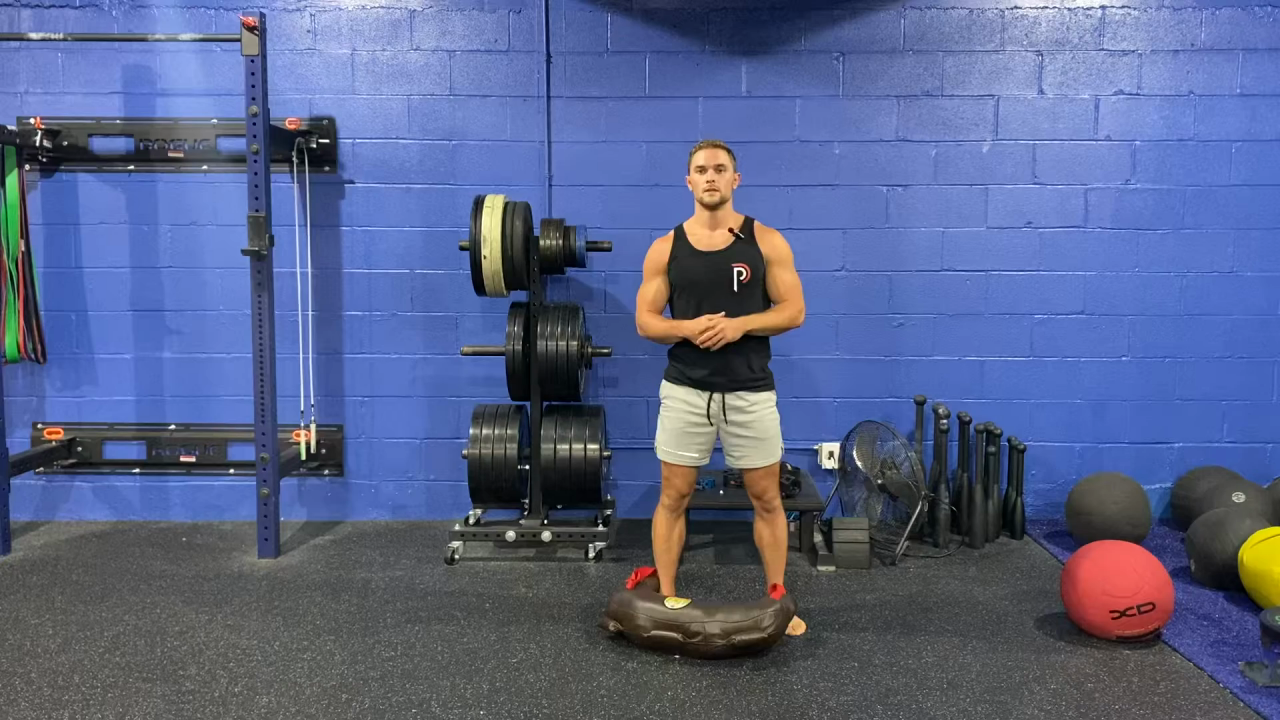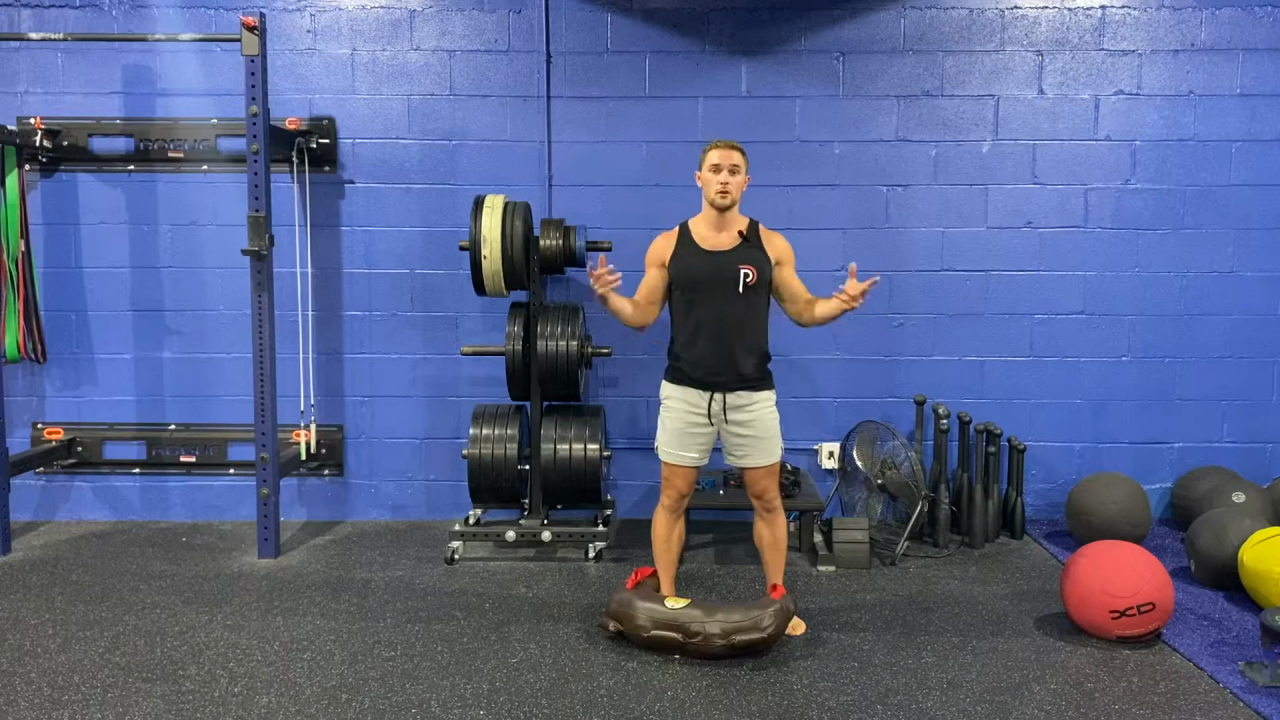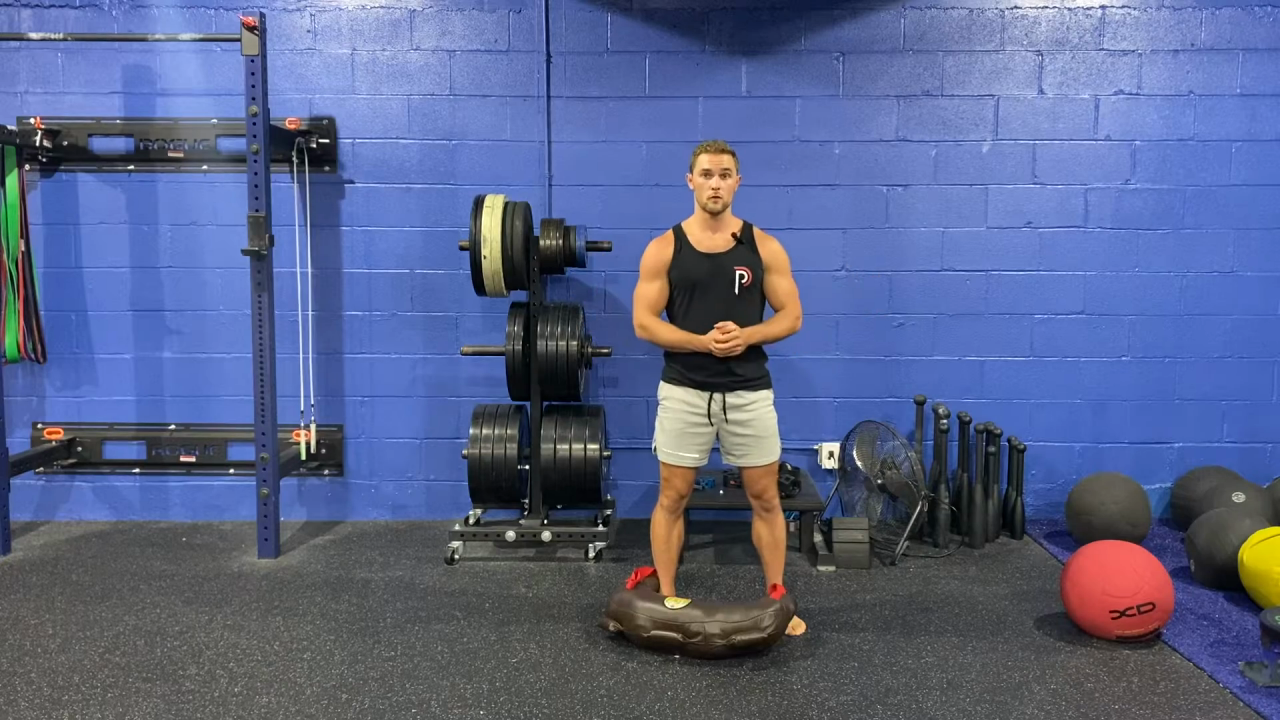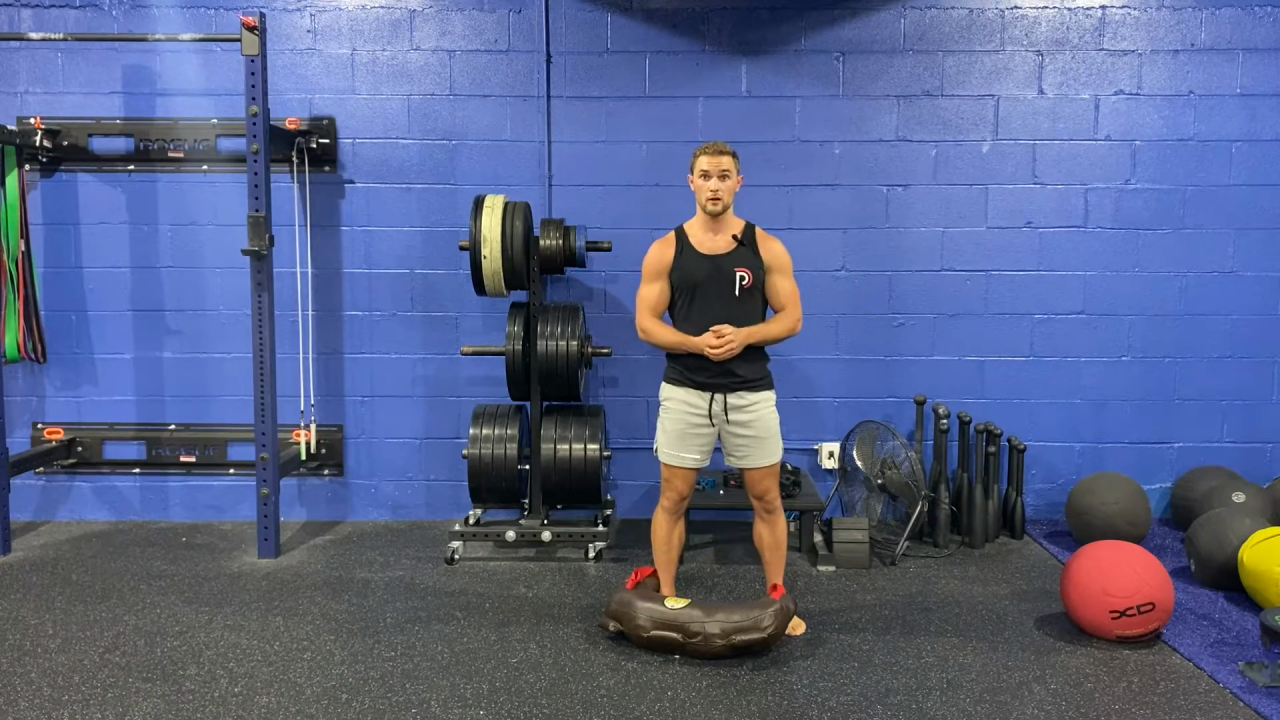
dt=0.5s
person 1, frame 1
left shoulder: (767, 241)
right shoulder: (665, 248)
left elbow: (794, 311)
right elbow: (645, 321)
left wrist: (739, 325)
right wrist: (686, 329)
left hip: (751, 392)
right hip: (684, 390)
left knee: (766, 498)
right knee: (673, 497)
right ankle: (666, 600)
person 1, frame 2
left shoulder: (771, 244)
right shoulder: (668, 244)
left elbow: (801, 308)
right elbow: (643, 313)
left wrist: (843, 302)
right wrist: (610, 297)
left hip: (752, 392)
right hip: (685, 391)
left knee: (767, 498)
right knee: (673, 497)
right ankle: (666, 599)
person 1, frame 3
left shoulder: (765, 246)
right shoulder: (663, 248)
left elbow: (791, 316)
right elbow: (644, 322)
left wrist: (746, 336)
right wrist: (702, 341)
left hip: (749, 391)
right hip: (683, 391)
left knee: (765, 498)
right knee: (672, 497)
right ankle: (665, 599)
person 1, frame 4
left shoulder: (767, 247)
right shoulder: (665, 250)
left elbow: (791, 317)
right elbow: (646, 323)
left wrist: (743, 336)
right wrist: (697, 343)
left hip: (751, 392)
right hip: (685, 392)
left knee: (767, 499)
right knee: (673, 499)
right ankle: (666, 600)
